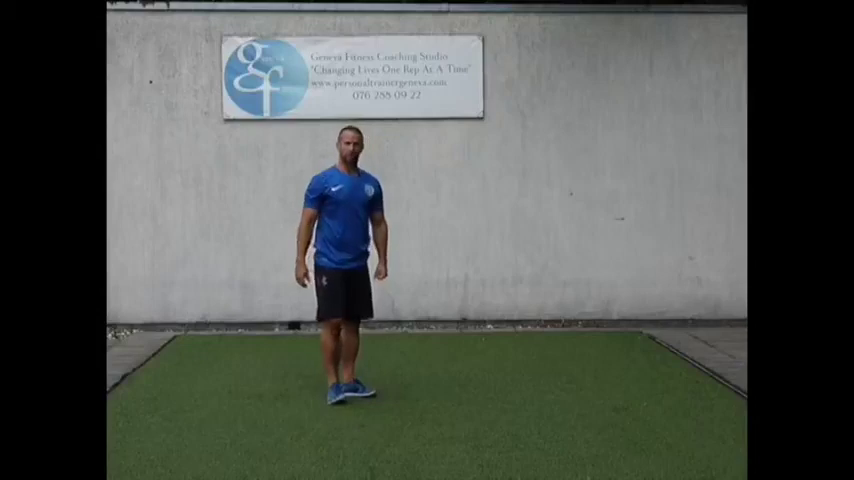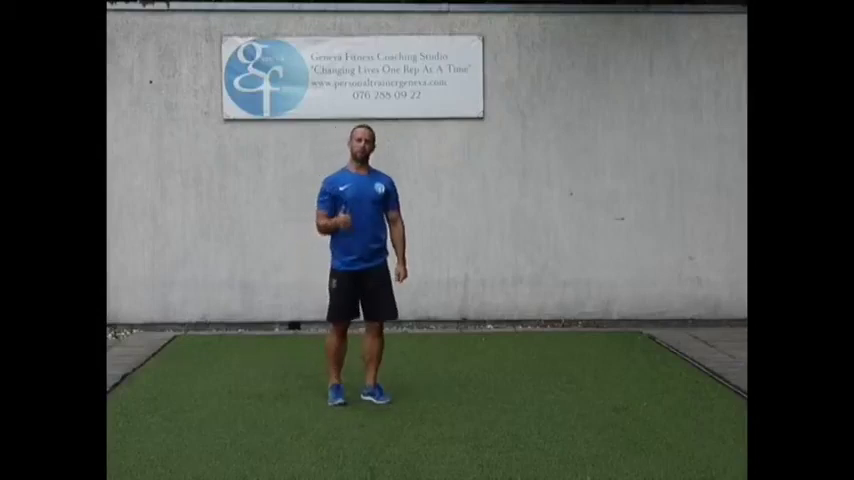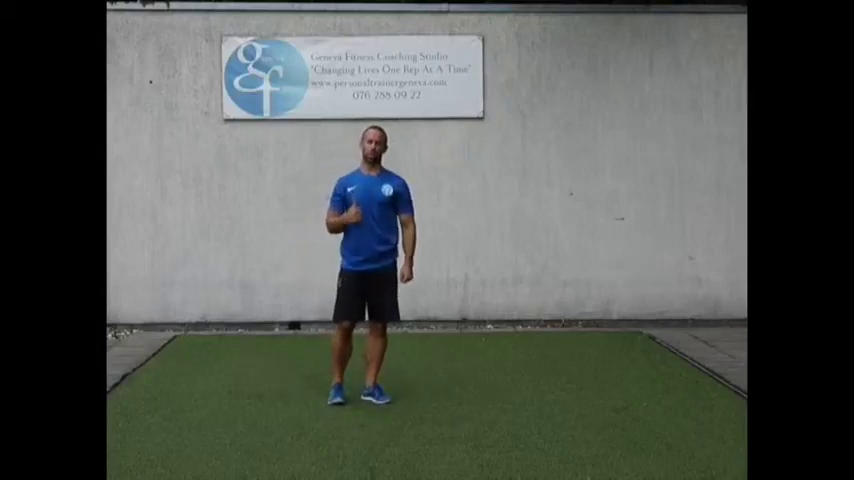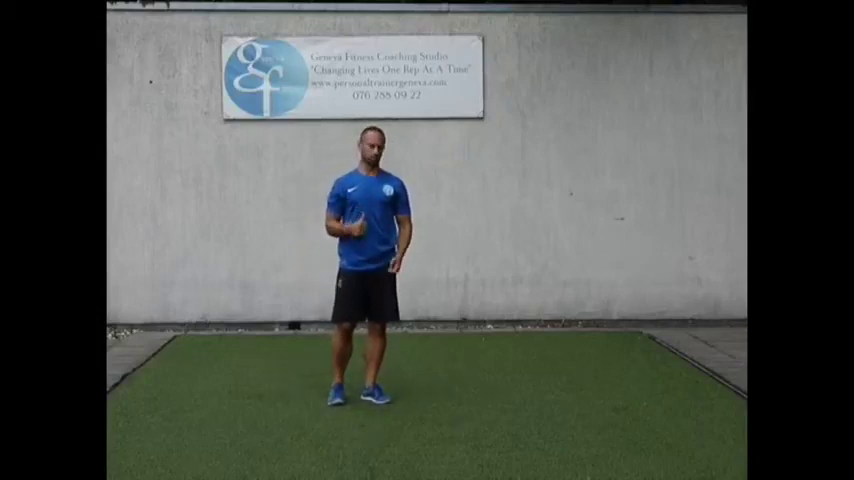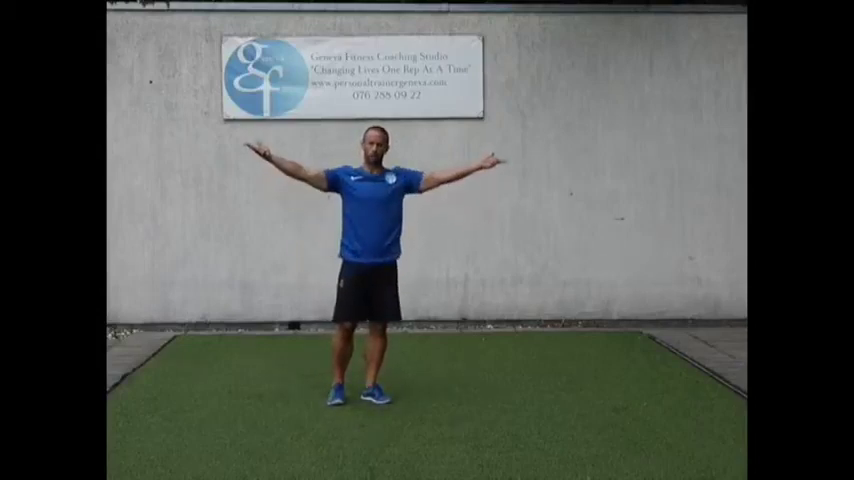
dt=1s
person 1, frame 1
left shoulder: (372, 184)
right shoulder: (322, 181)
left elbow: (379, 224)
right elbow: (307, 222)
left wrist: (382, 260)
right wrist: (300, 261)
left hip: (358, 266)
right hip: (329, 265)
left knee: (352, 324)
right knee: (332, 323)
left ankle: (349, 380)
right ankle: (333, 383)
person 1, frame 2
left shoulder: (384, 182)
right shoulder: (332, 182)
left elbow: (395, 223)
right elbow: (320, 224)
left wrist: (401, 260)
right wrist: (337, 222)
left hip: (376, 267)
right hip: (343, 267)
left knee: (375, 326)
right knee: (338, 326)
left ankle: (371, 385)
right ankle: (334, 384)
person 1, frame 3
left shoulder: (396, 184)
right shoulder: (345, 183)
left elbow: (408, 225)
right elbow: (331, 225)
left wrist: (408, 262)
right wrist: (347, 218)
left hip: (384, 268)
right hip: (351, 267)
left knee: (379, 326)
right knee: (344, 326)
left ankle: (371, 385)
right ankle: (337, 384)
person 1, frame 4
left shoulder: (394, 184)
right shoulder: (343, 184)
left elbow: (405, 224)
right elbow: (330, 224)
left wrist: (400, 254)
right wrist: (349, 229)
left hip: (383, 269)
right hip: (351, 268)
left knee: (378, 327)
right knee: (344, 326)
left ankle: (371, 386)
right ankle: (337, 384)
person 1, frame 5
left shoulder: (400, 178)
right shoulder: (345, 176)
left elbow: (438, 177)
right elbow: (305, 174)
left wrist: (479, 165)
right wrist: (271, 157)
left hip: (385, 267)
right hip: (353, 265)
left knee: (379, 327)
right knee: (345, 326)
left ankle: (371, 386)
right ankle: (338, 385)
